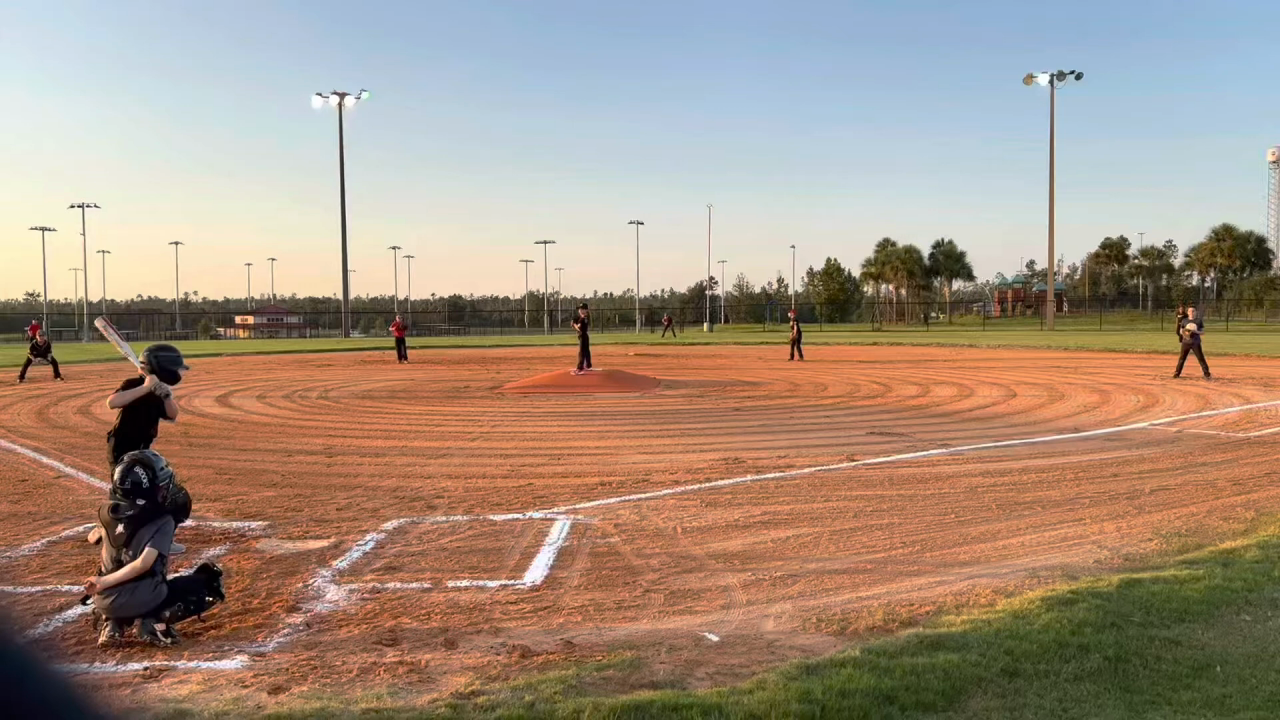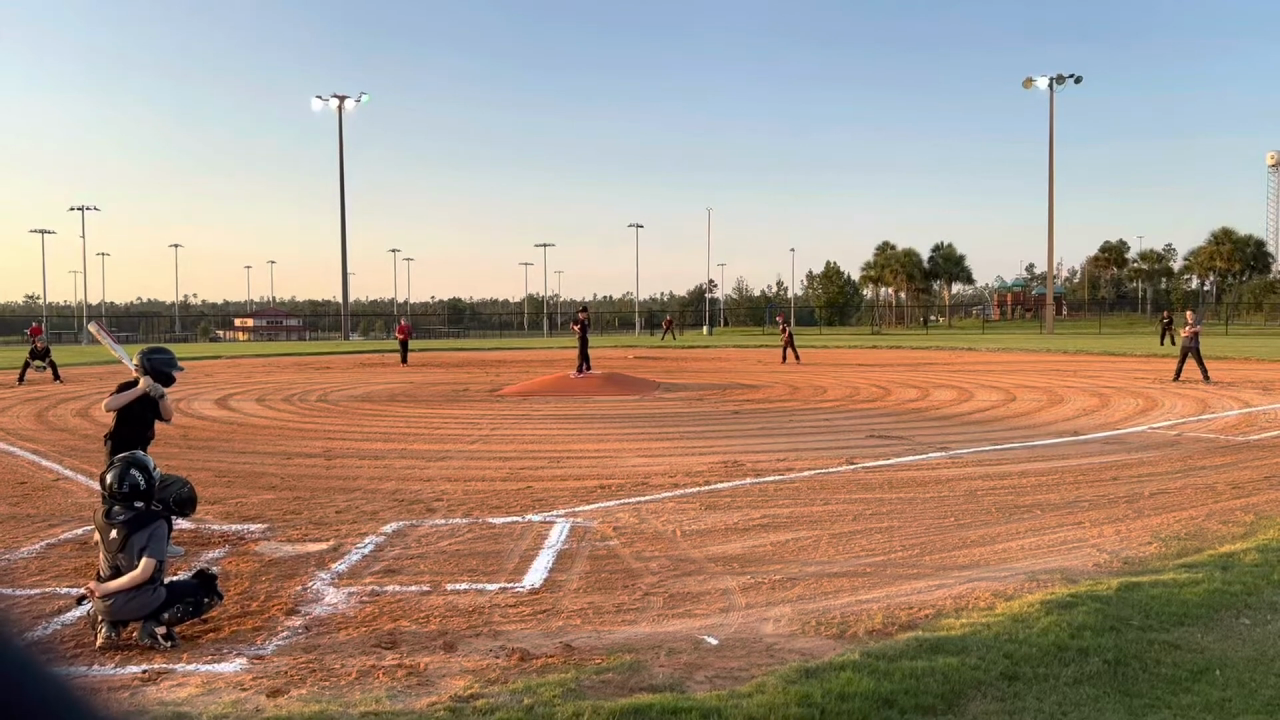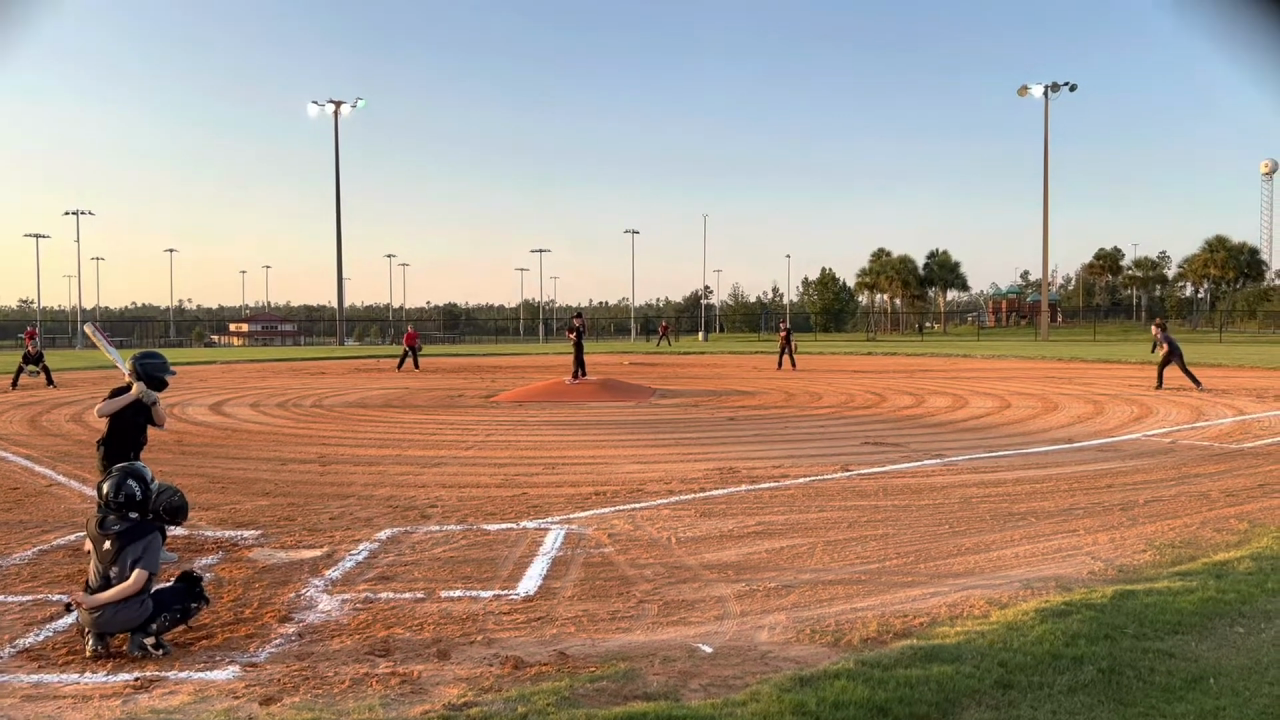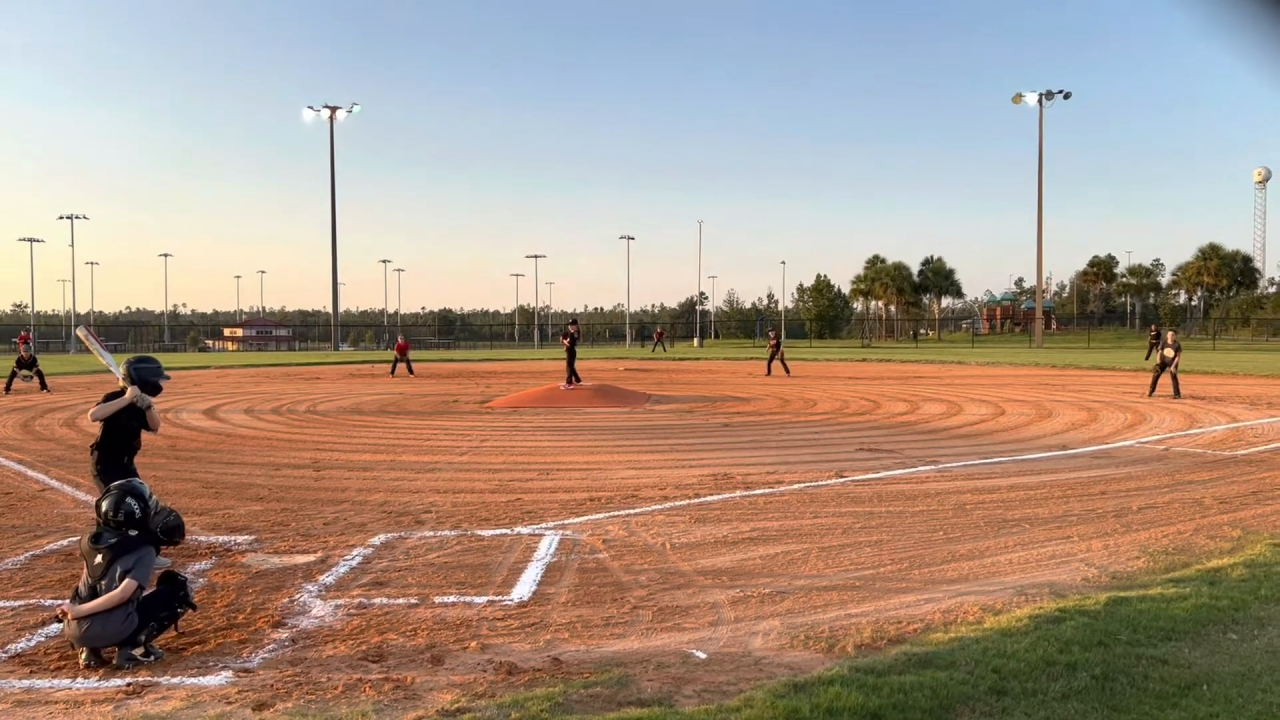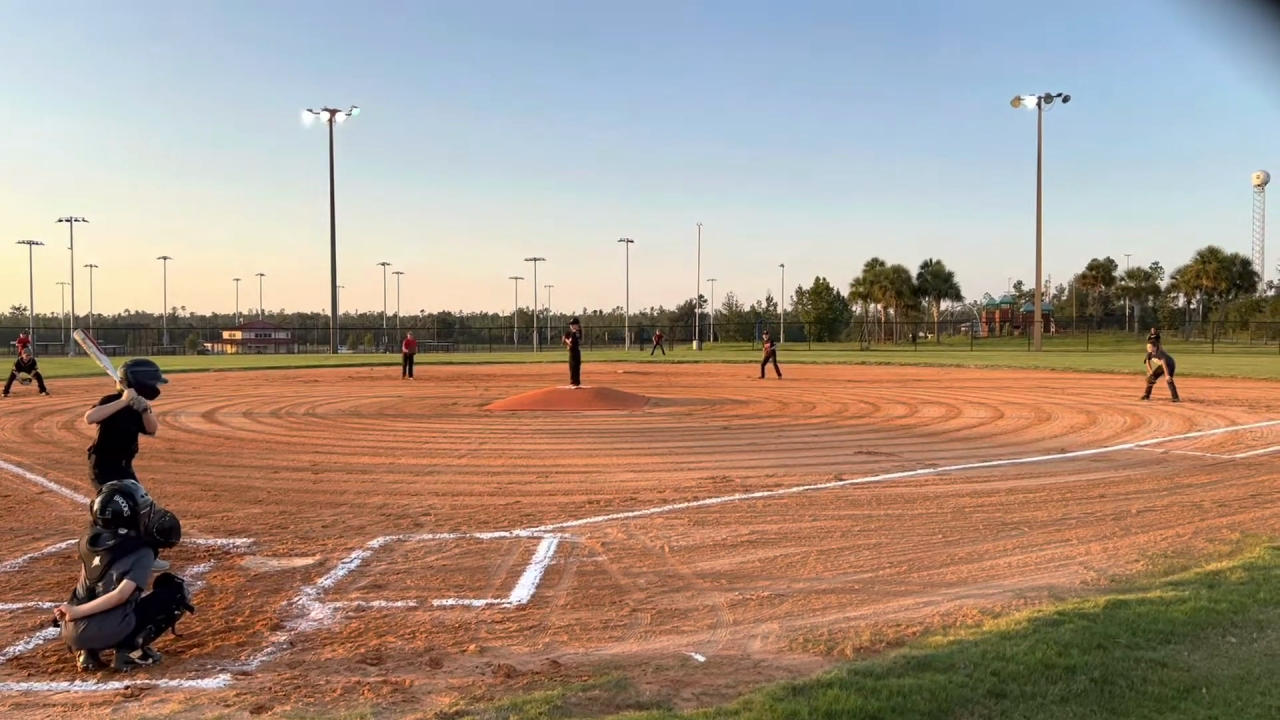
dt=1s
person 1, frame 1
left shoulder: (158, 390)
right shoulder: (134, 385)
left elbow: (172, 416)
right elbow: (112, 402)
left wrist: (166, 395)
right wrist: (145, 388)
left hip: (140, 449)
right hip: (123, 449)
person 1, frame 2
left shoulder: (154, 391)
right shoulder: (128, 388)
left elbow: (168, 417)
right elbow: (107, 406)
left wrist: (161, 397)
right wrist: (140, 390)
left hip: (137, 451)
right hip: (120, 452)
person 1, frame 3
left shoulder: (147, 397)
right shoulder: (122, 394)
left elbow: (160, 422)
right elbow: (99, 411)
left wrist: (154, 403)
right wrist: (133, 395)
left hip: (131, 458)
right hip: (112, 458)
person 1, frame 4
left shoulder: (141, 402)
right shoulder: (115, 398)
left elbow: (154, 427)
right elbow: (93, 415)
left wrist: (148, 407)
right wrist: (127, 399)
left hip: (126, 463)
right hip: (105, 463)
person 1, frame 5
left shoulder: (139, 405)
right shoulder: (111, 401)
left elbow: (151, 430)
right elbow: (89, 418)
left wrist: (144, 410)
right wrist: (123, 401)
left hip: (124, 466)
right hip: (103, 465)
person 2, frame 1
left shoulder: (107, 512)
right shoulder: (162, 520)
left elbow: (93, 538)
right elbow: (143, 564)
right wrist: (105, 582)
left hip: (107, 601)
right hip: (145, 601)
right knee: (210, 582)
left ankle: (113, 623)
right ankle: (157, 622)
person 2, frame 2
left shoulder: (102, 516)
right shoulder: (155, 524)
right elbow: (143, 573)
right wrist: (103, 589)
left hip: (105, 604)
right hip: (141, 605)
right knee: (208, 588)
left ankle: (109, 625)
right ankle: (156, 626)
person 2, frame 3
left shoulder: (96, 525)
right shoulder: (150, 536)
right elbow: (135, 585)
right wrist: (92, 601)
left hip: (91, 616)
right hip: (127, 618)
right knee: (194, 590)
left ankle: (97, 636)
right ankle: (146, 636)
person 2, frame 4
left shoulder: (91, 541)
right shoulder: (144, 551)
right elbow: (122, 595)
right wrist: (78, 611)
left hip: (75, 631)
right hip: (111, 632)
right knee: (179, 590)
left ankle: (90, 649)
right ankle: (134, 648)
person 2, frame 5
left shoulder: (89, 541)
right shoulder: (142, 552)
right elbow: (119, 596)
right wrist: (76, 612)
left hip: (72, 632)
right hip: (109, 633)
right knee: (175, 592)
left ankle: (87, 651)
right ankle: (131, 651)
